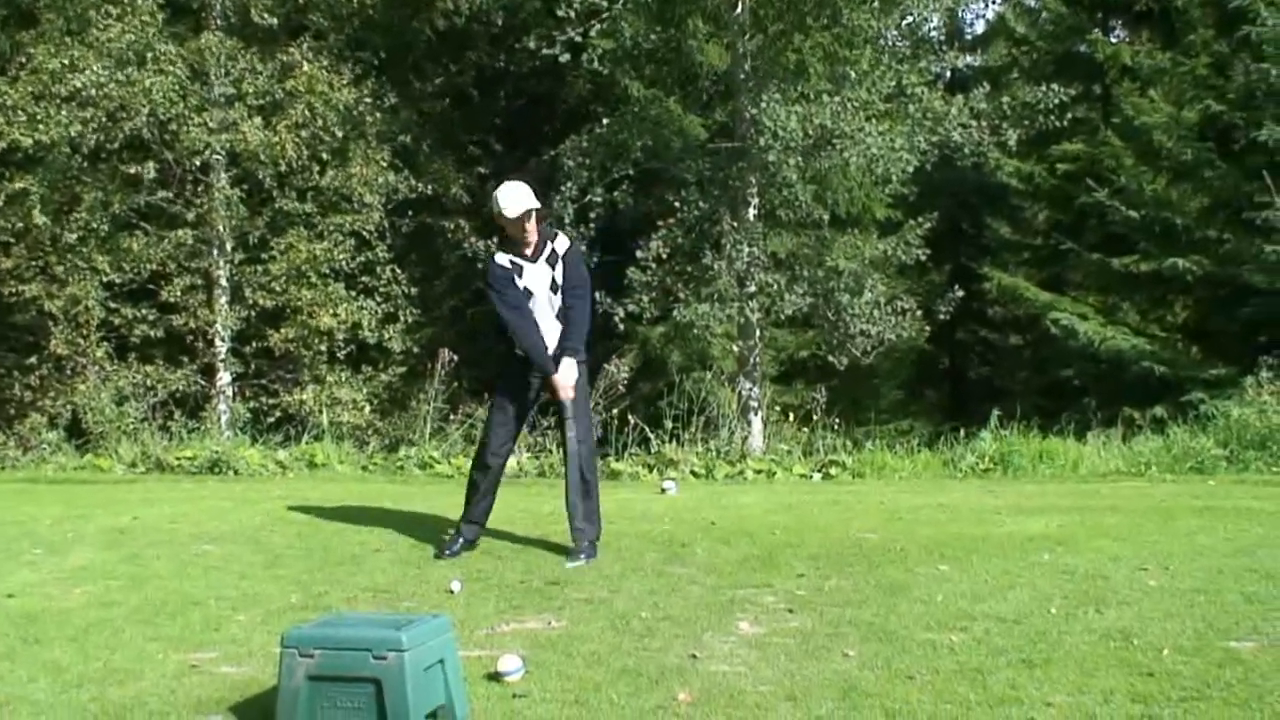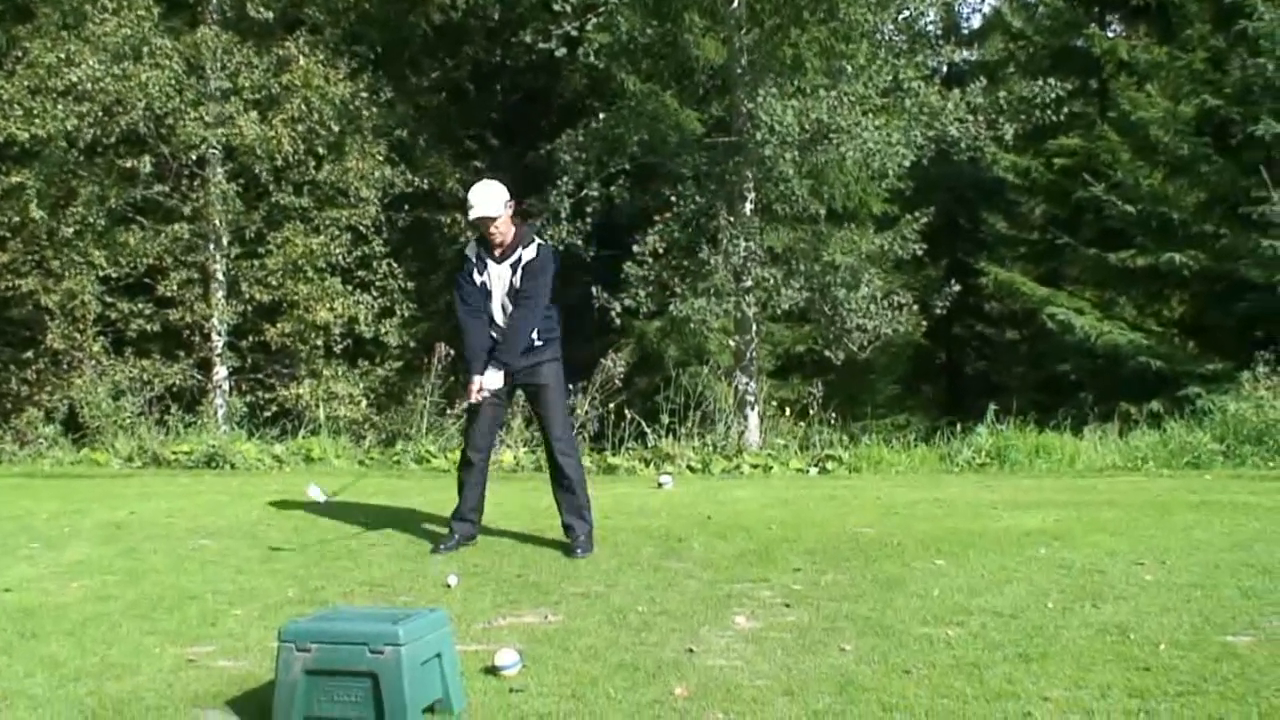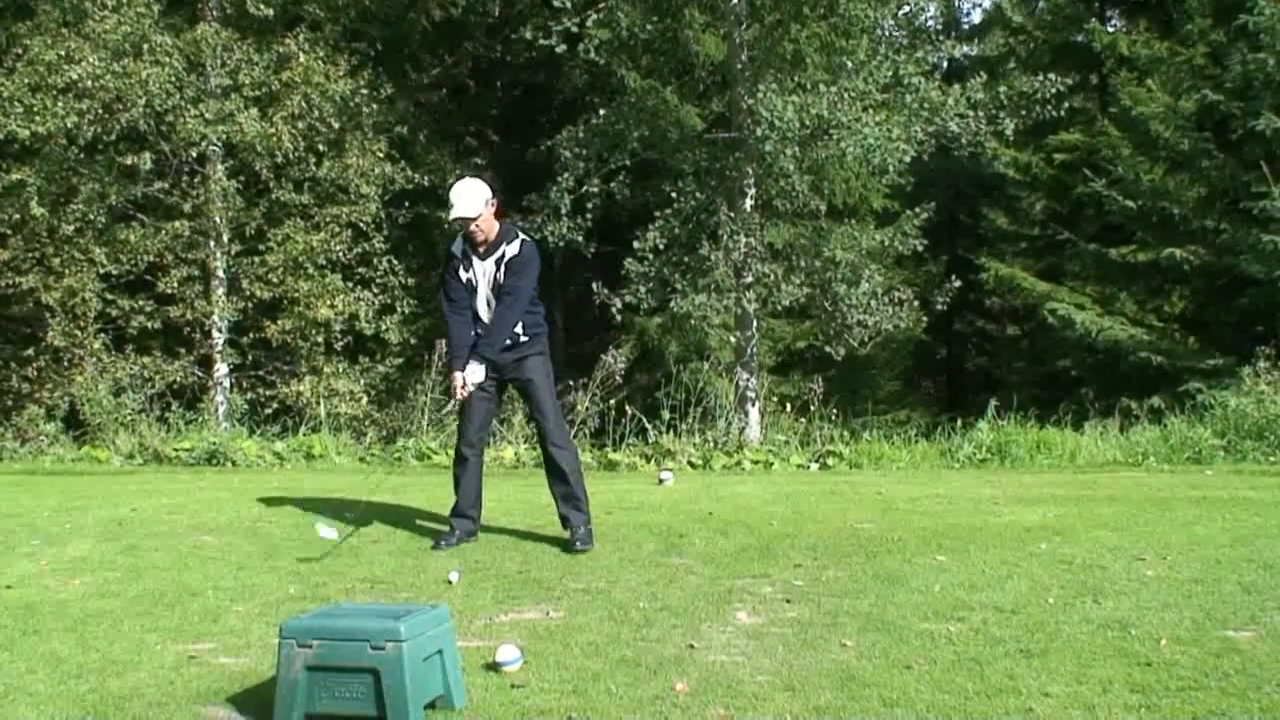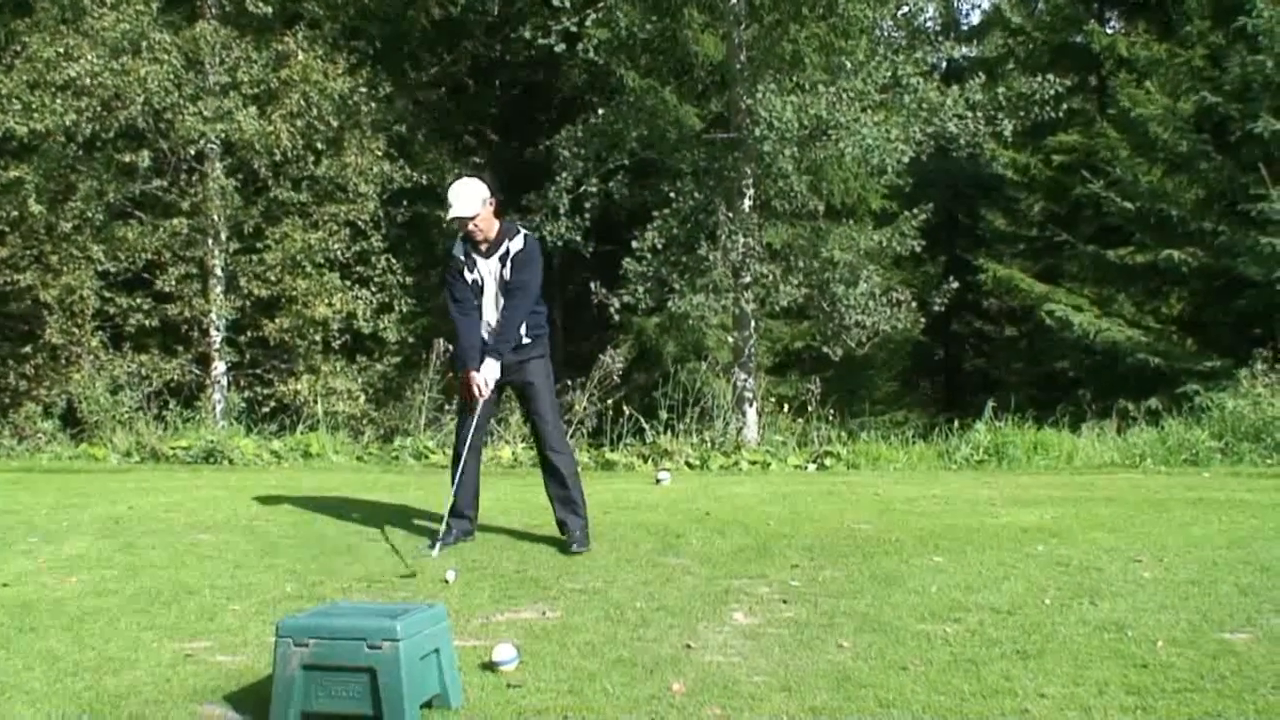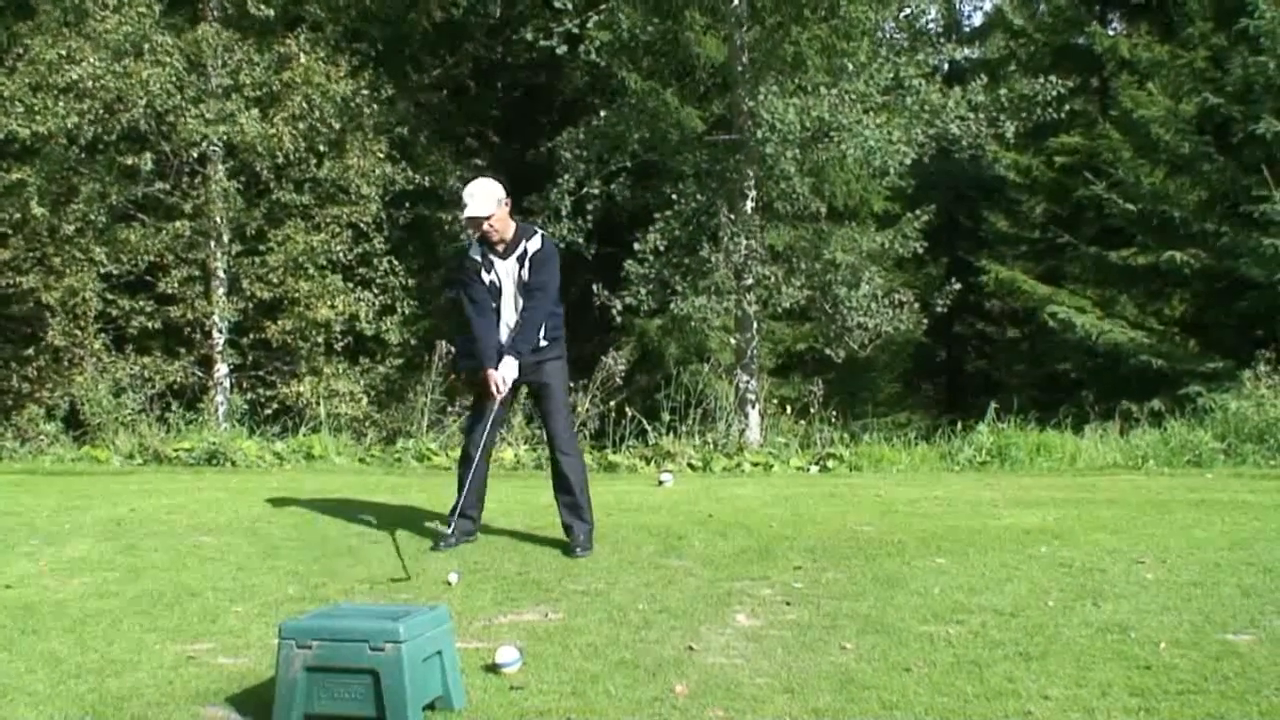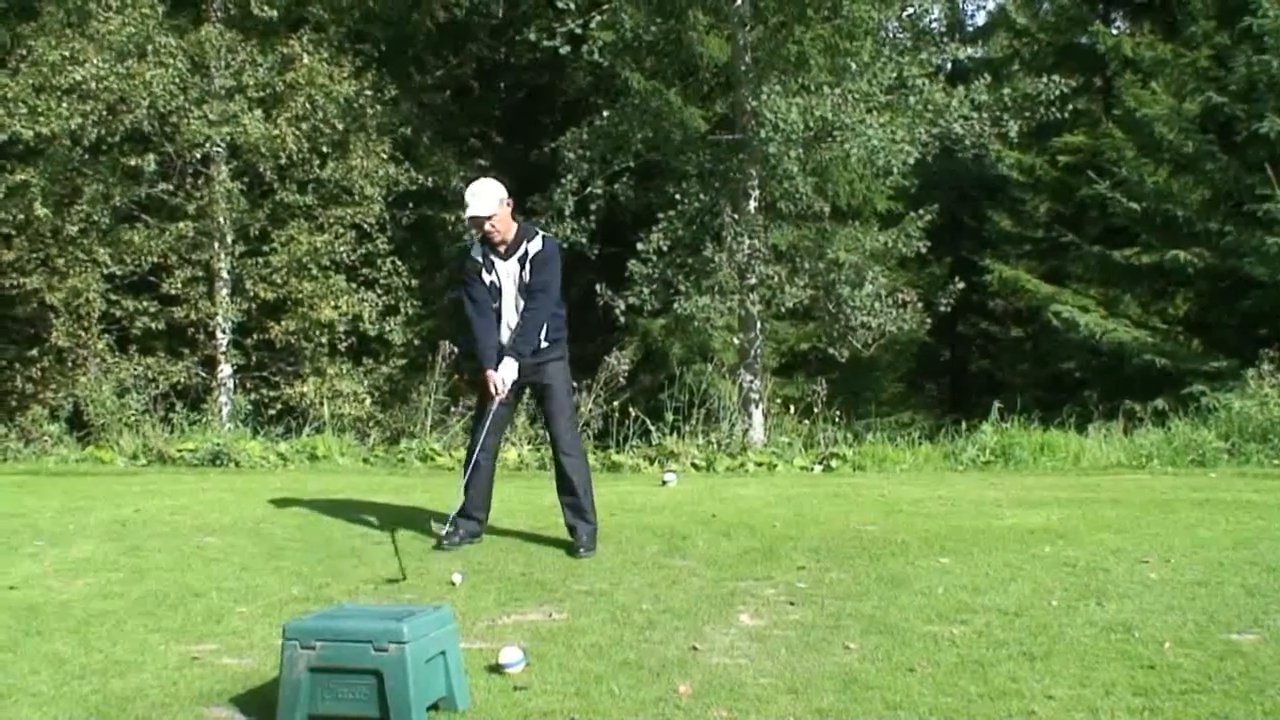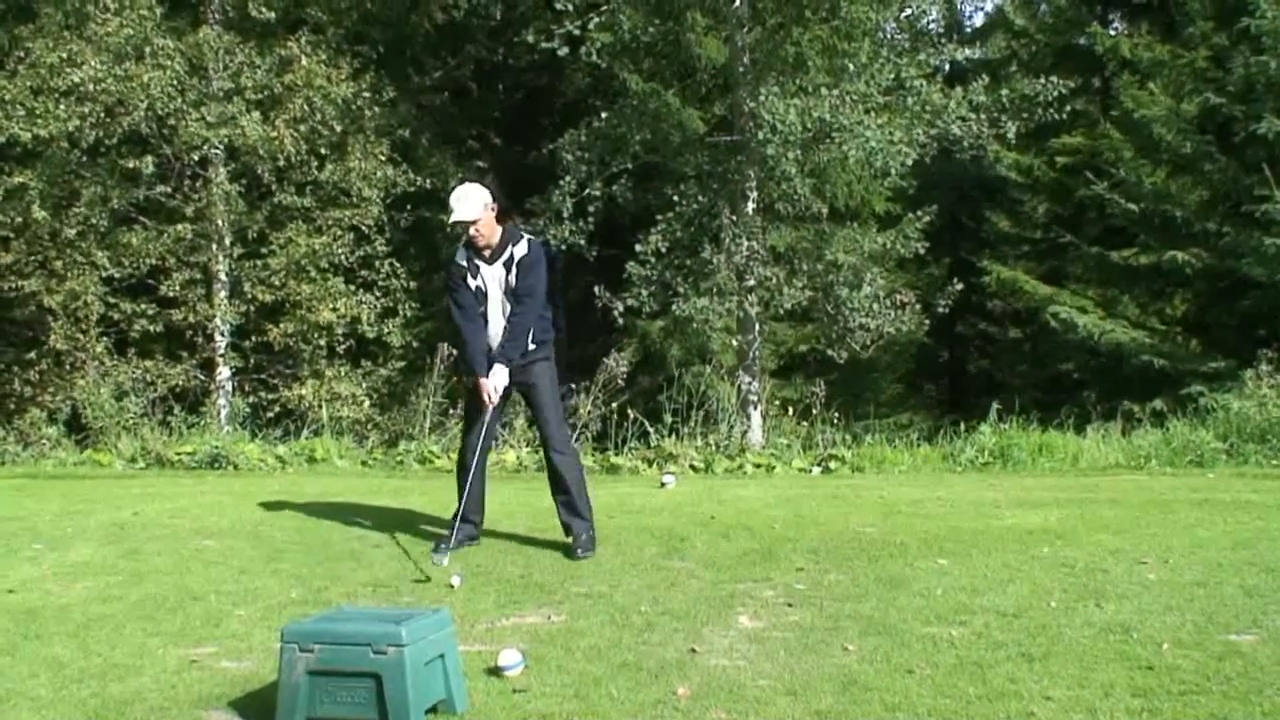
dt=0.2s
person 1, frame 1
left shoulder: (563, 247)
right shoulder: (499, 266)
left elbow: (578, 304)
right elbow: (520, 321)
left wrist: (570, 358)
right wrist: (548, 371)
left hip: (566, 360)
right hip: (520, 365)
left knee: (581, 446)
right knee: (494, 447)
left ankle: (585, 534)
right ankle: (469, 528)
person 1, frame 2
left shoulder: (537, 254)
right shoulder: (472, 258)
left elbow: (524, 318)
right elbow: (471, 318)
left wrist: (498, 370)
right wrist: (476, 371)
left hip: (538, 356)
right hip: (491, 361)
left knee: (560, 441)
right knee: (477, 442)
left ankle: (579, 528)
right ankle: (465, 524)
person 1, frame 3
left shoulder: (521, 250)
right shoulder: (458, 254)
left elbow: (508, 311)
right elbow: (457, 313)
left wrist: (477, 363)
right wrist: (457, 365)
left hip: (526, 350)
right hip: (480, 356)
left knee: (552, 432)
right knee: (469, 438)
left ankle: (577, 521)
right ankle: (464, 521)
person 1, frame 4
left shoulder: (524, 246)
right shoulder: (459, 256)
left elbow: (519, 307)
right elbow: (463, 315)
left wrist: (494, 360)
right wrist: (470, 367)
left hip: (527, 352)
right hip: (481, 356)
left knee: (550, 434)
right knee: (467, 438)
left ankle: (574, 524)
right ankle: (461, 520)
person 1, frame 5
left shoulder: (540, 246)
right shoulder: (474, 258)
left elbow: (538, 306)
right elbow: (479, 316)
left wrist: (513, 358)
right wrist: (489, 366)
left hip: (543, 354)
right hip: (494, 358)
left knee: (562, 438)
right knee: (477, 438)
left ankle: (579, 528)
right ankle: (464, 521)
person 1, frame 6
left shoulder: (543, 247)
right shoulder: (476, 258)
left elbow: (539, 308)
right elbow: (479, 316)
left wrist: (513, 359)
right wrist: (488, 367)
left hip: (546, 355)
right hip: (497, 359)
left knee: (565, 439)
right knee: (482, 440)
left ankle: (583, 528)
right ankle: (470, 521)
person 1, frame 7
left shoulder: (528, 250)
right shoulder: (462, 263)
left elbow: (526, 312)
right elbow: (468, 322)
left wrist: (503, 365)
right wrist: (480, 373)
left hip: (532, 356)
right hip: (487, 362)
left knee: (555, 439)
right knee: (472, 442)
left ankle: (580, 527)
right ankle: (467, 524)
